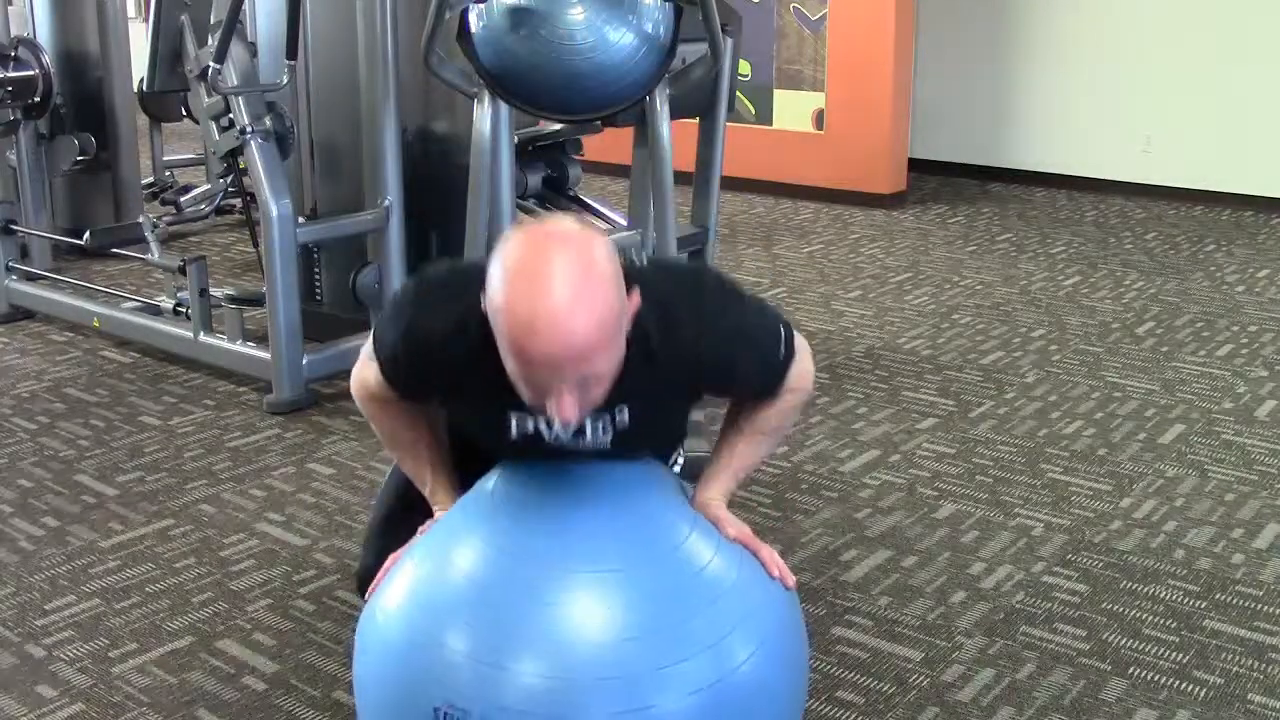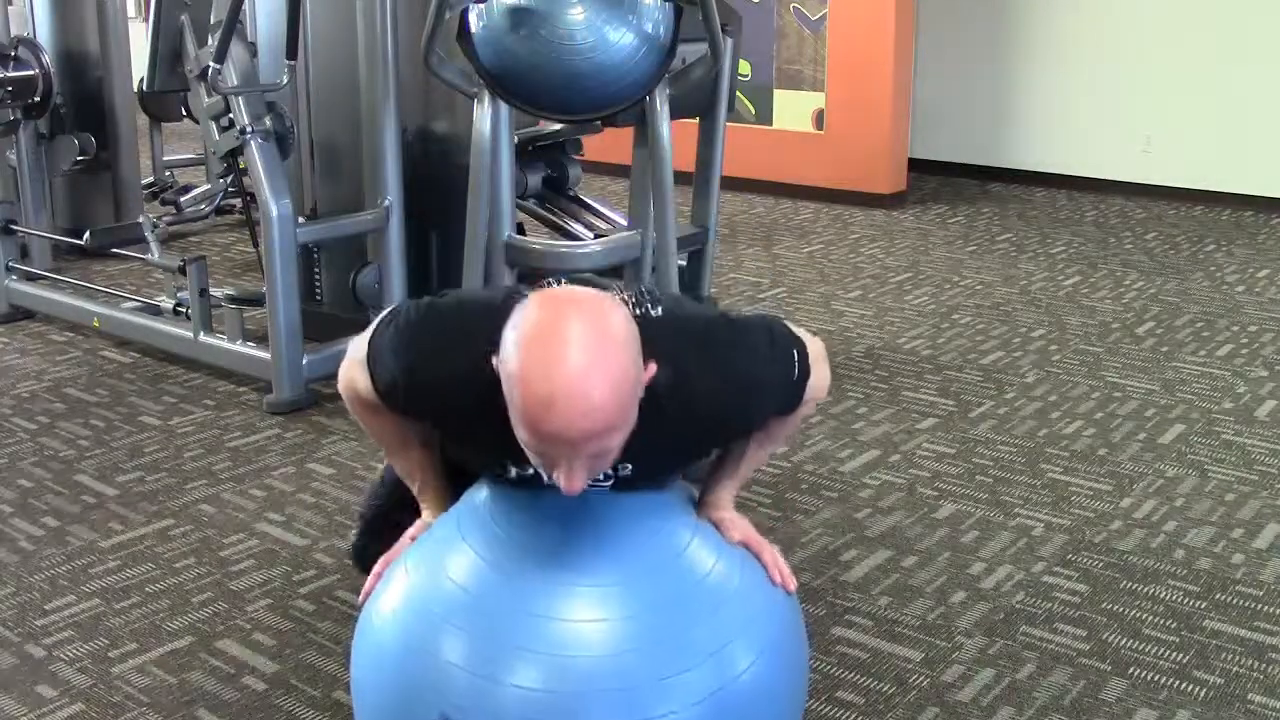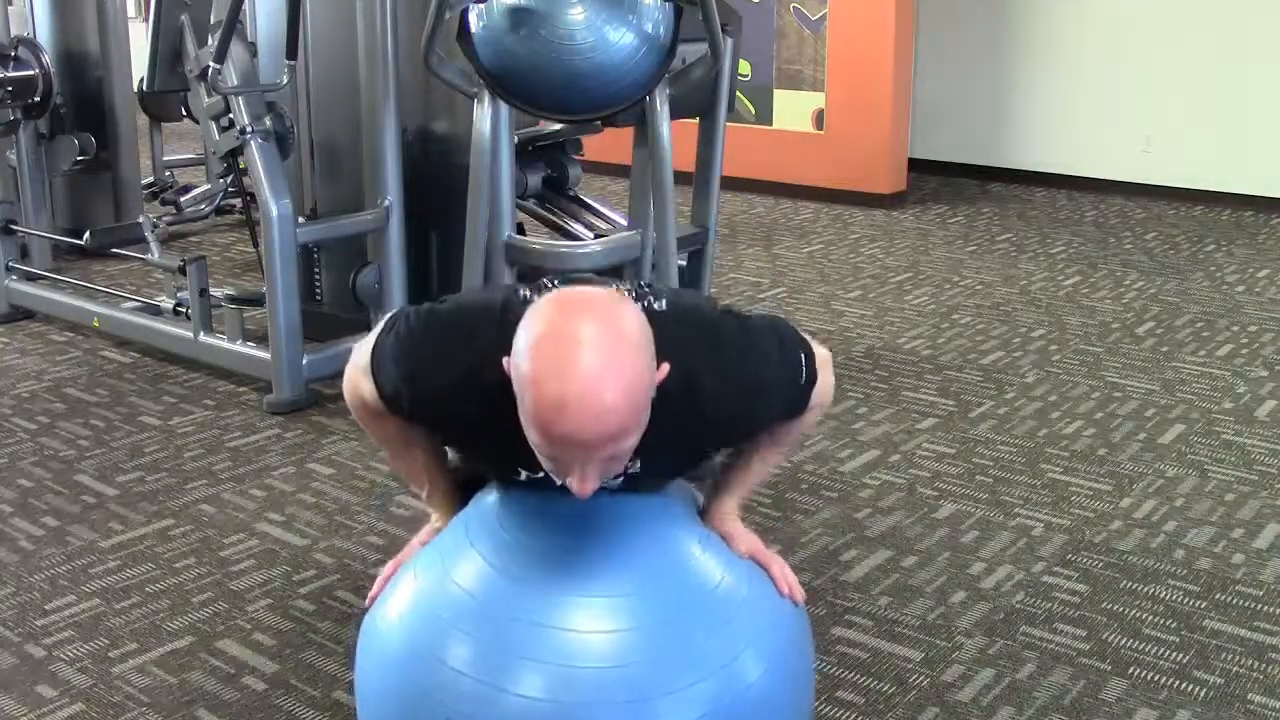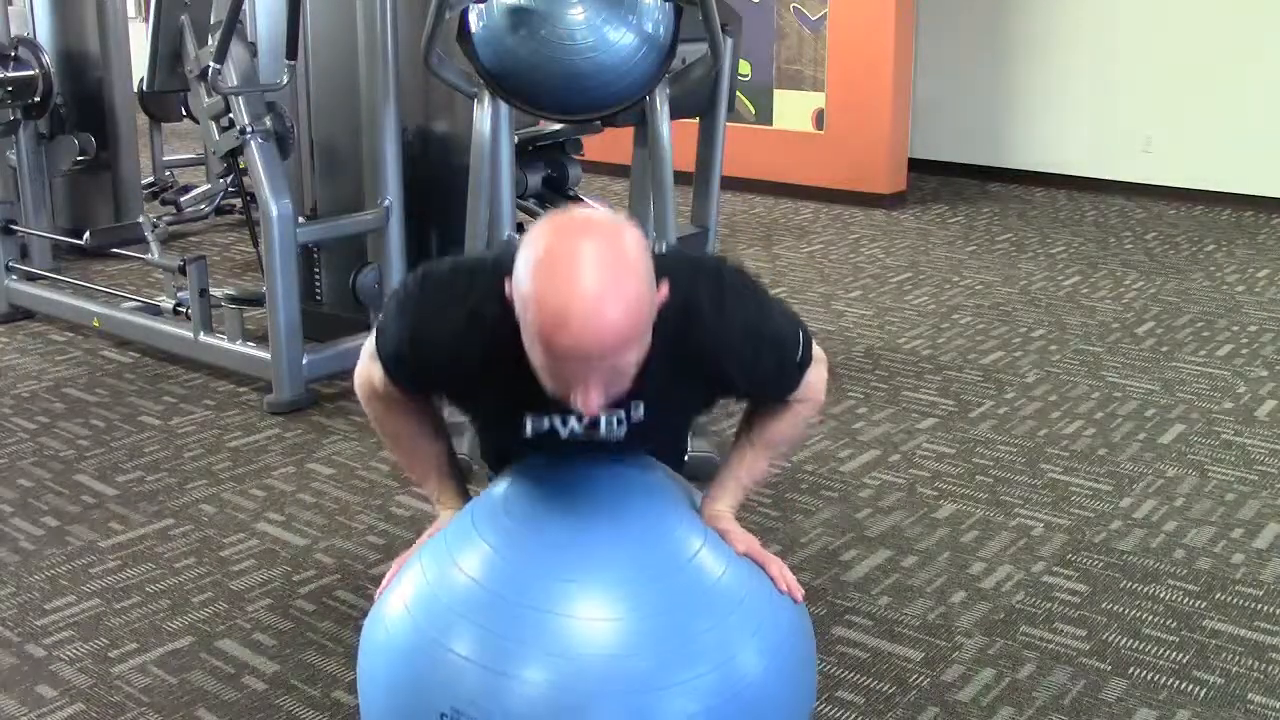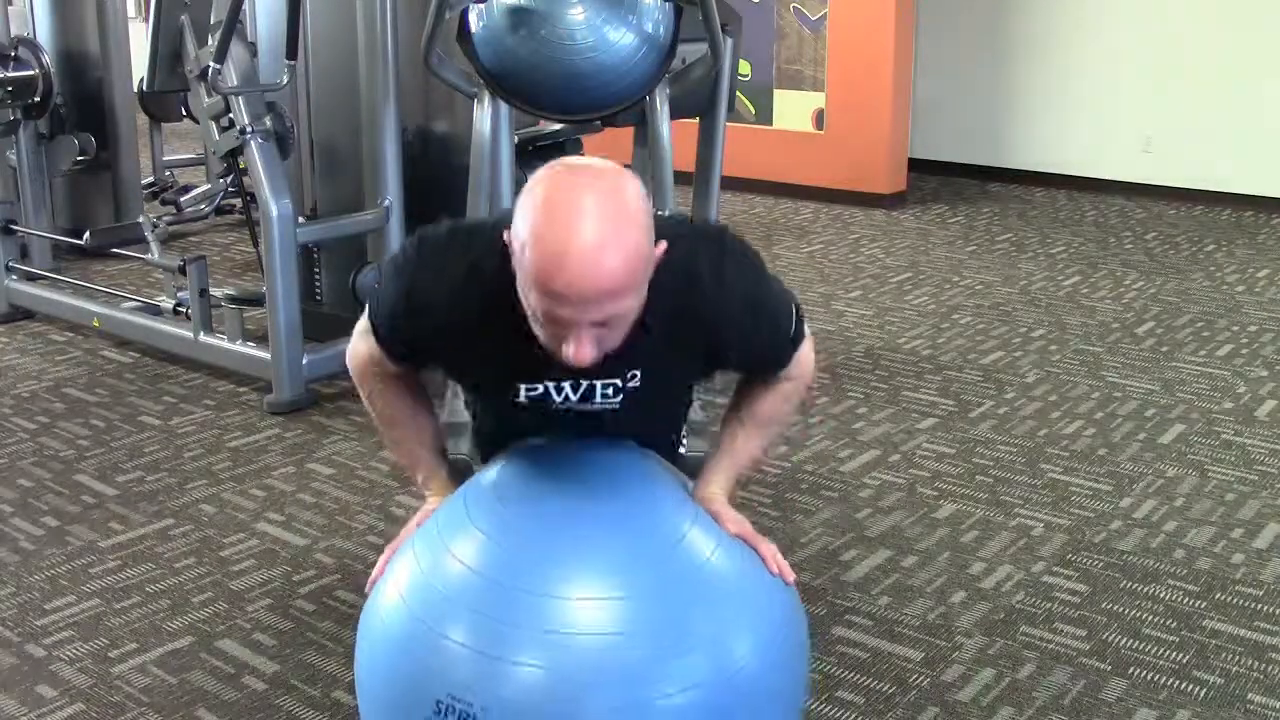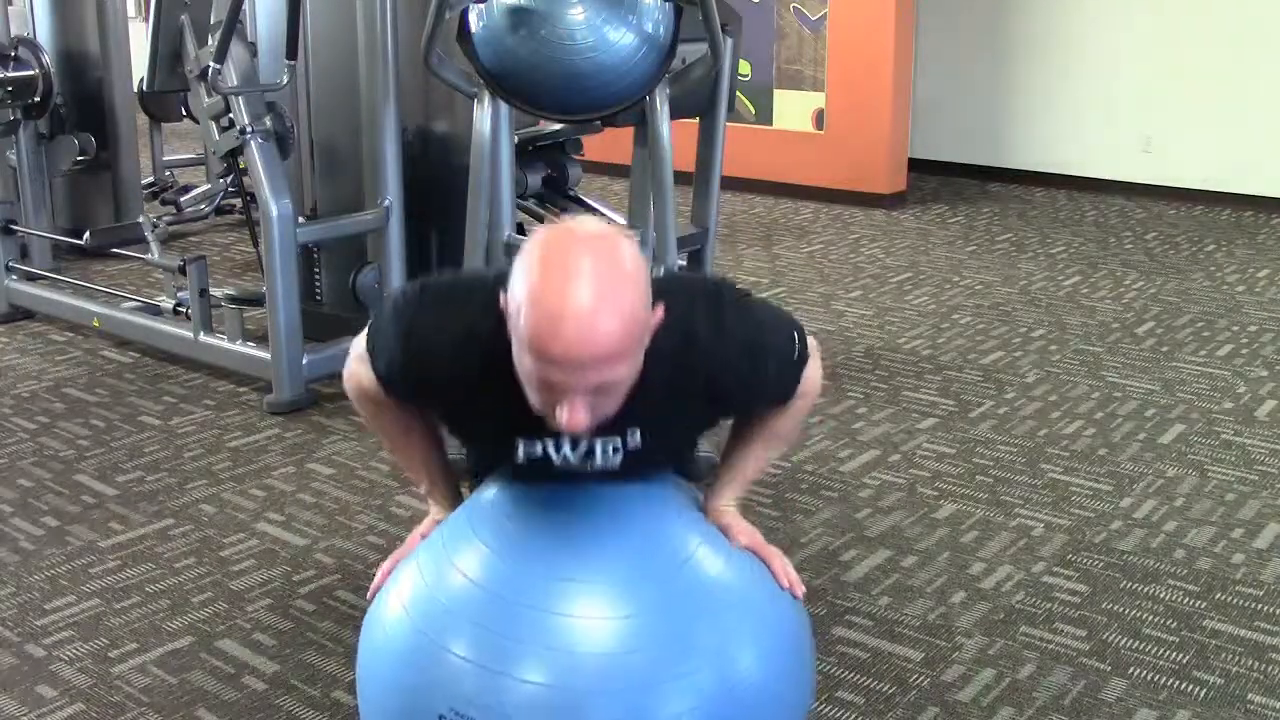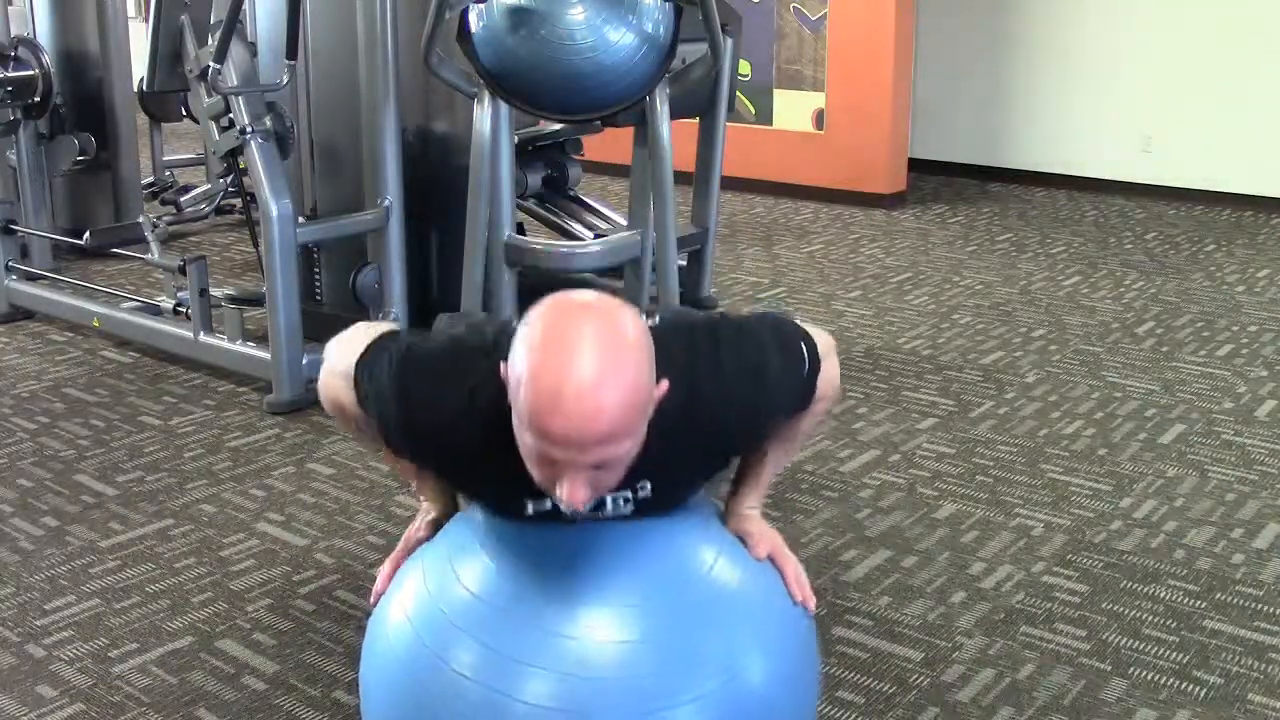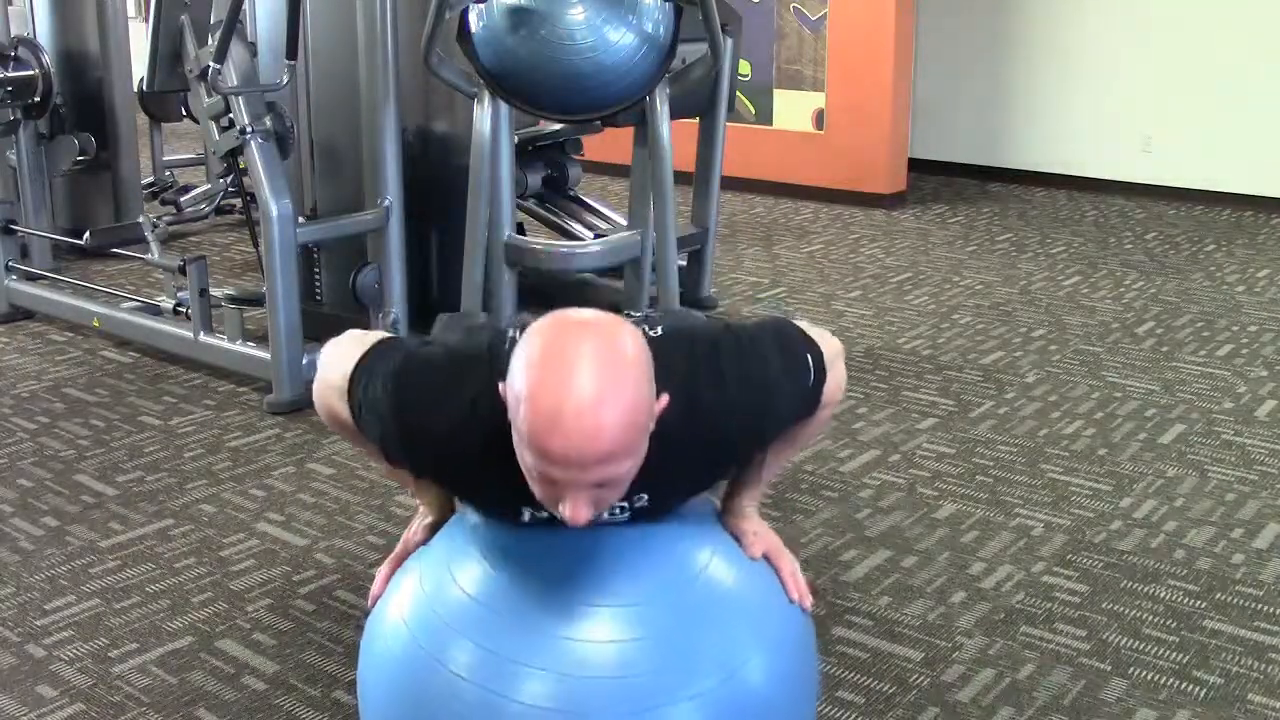
dt=0.2s
person 1, frame 1
left shoulder: (695, 319)
right shoulder: (436, 319)
left elbow: (792, 377)
right elbow: (374, 388)
left wrist: (711, 497)
right wrist: (447, 508)
person 1, frame 2
left shoulder: (709, 370)
right shoulder: (440, 355)
left elbow: (812, 371)
right elbow: (357, 378)
left wrist: (718, 499)
right wrist: (436, 506)
right knee: (380, 556)
person 1, frame 3
left shoulder: (719, 366)
right shoulder: (445, 358)
left elbow: (816, 378)
right elbow: (363, 380)
left wrist: (724, 507)
right wrist: (445, 511)
person 1, frame 4
left shoulder: (718, 310)
right shoulder: (445, 313)
left elbow: (803, 385)
right elbow: (378, 383)
left wrist: (720, 503)
right wrist: (451, 506)
person 1, frame 5
left shoulder: (715, 276)
right shoulder: (439, 274)
left elbow: (790, 368)
right elbow: (374, 362)
left wrist: (713, 489)
right wrist: (437, 491)
person 1, frame 6
left shoulder: (717, 332)
right shoulder: (439, 331)
left elbow: (801, 378)
right elbow: (367, 380)
left wrist: (722, 504)
right wrist: (442, 505)
person 1, frame 7
left shoulder: (721, 377)
right shoulder: (441, 391)
left elbow: (819, 370)
right elbow: (338, 373)
left wrist: (744, 508)
right wrist: (437, 500)
person 1, frame 8
left shoulder: (725, 390)
right shoulder: (439, 400)
left elbow: (826, 364)
right elbow: (334, 370)
left wrist: (742, 506)
right wrist: (434, 501)
